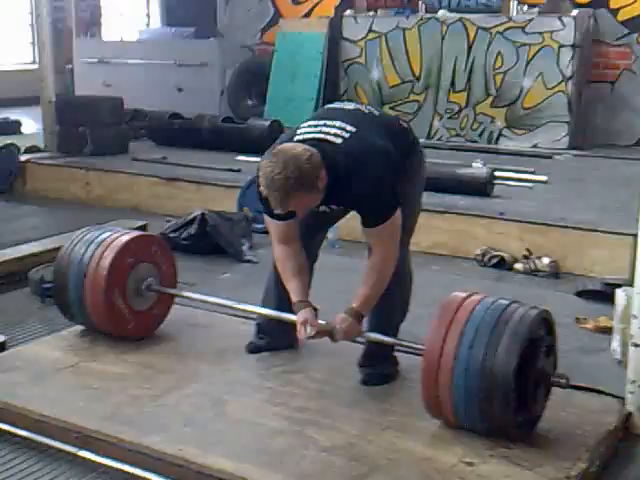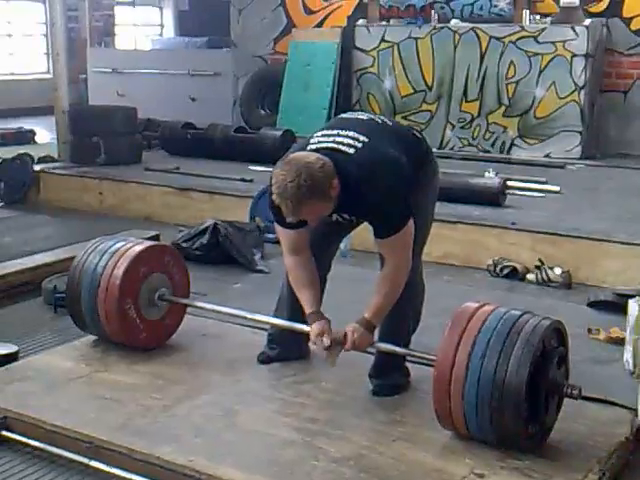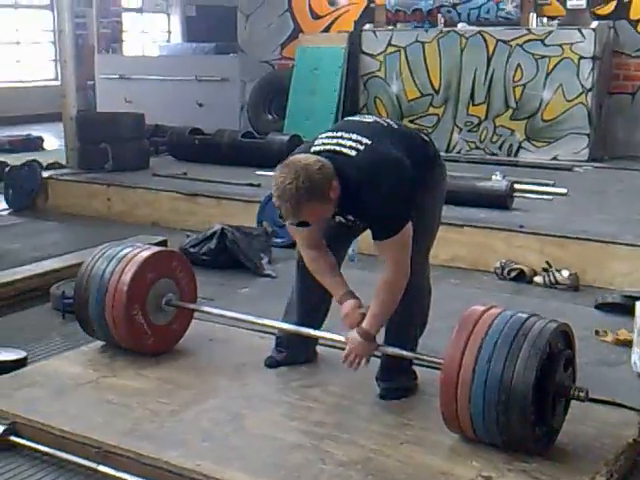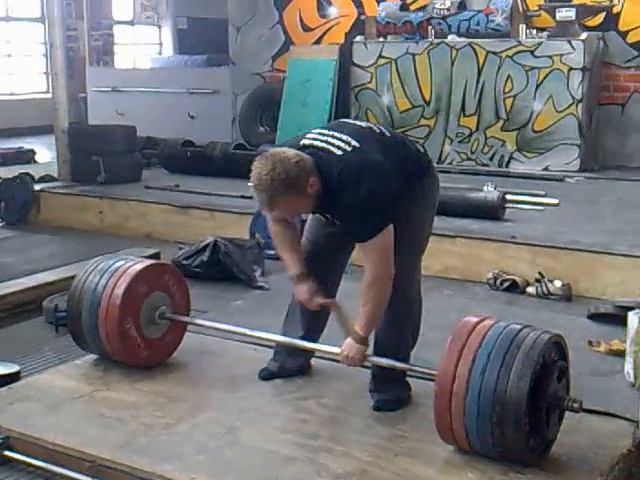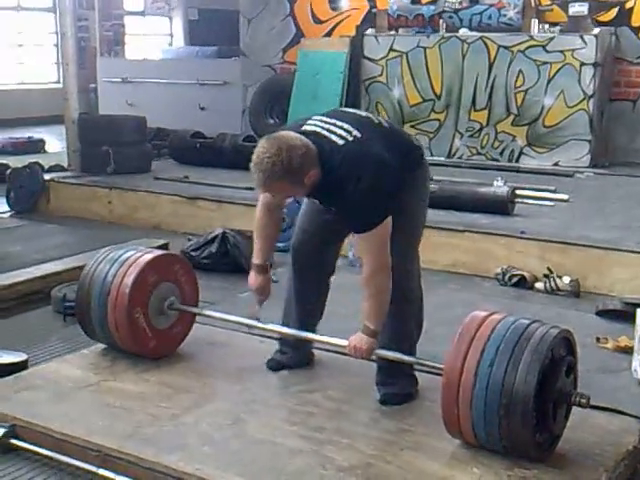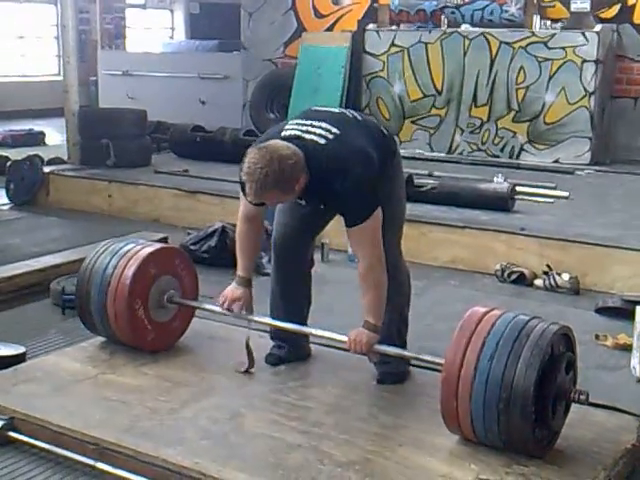
dt=0.4s
person 1, frame 1
left shoulder: (368, 178)
right shoulder: (275, 176)
left elbow: (384, 254)
right elbow: (285, 245)
left wrist: (355, 313)
right wrist: (300, 306)
left hip: (399, 159)
right hip: (332, 152)
left knee: (395, 256)
right knee: (297, 240)
left ankle: (380, 354)
right ankle: (275, 330)
person 1, frame 2
left shoulder: (380, 187)
right shoulder: (287, 185)
left elbow: (397, 264)
right elbow: (295, 254)
left wrist: (367, 324)
right wrist: (314, 316)
left hip: (413, 169)
left knee: (408, 266)
right knee: (309, 249)
left ankle: (391, 365)
right ankle: (287, 341)
person 1, frame 3
left shoulder: (379, 189)
right shoulder: (295, 186)
left elbow: (395, 270)
right elbow: (312, 249)
left wrist: (367, 333)
right wrist: (345, 297)
left hip: (419, 174)
left knee: (410, 269)
right knee: (310, 259)
left ankle: (397, 367)
right ankle: (295, 345)
person 1, frame 4
left shoulder: (359, 190)
right shoulder: (281, 173)
left elbow: (379, 273)
right elbow: (280, 223)
left wrist: (360, 337)
right wrist: (300, 277)
left hip: (411, 184)
left knee: (399, 278)
right knee: (313, 262)
left ankle: (390, 378)
right ankle: (292, 355)
person 1, frame 5
left shoulder: (361, 181)
right shoulder: (278, 159)
left elbow: (376, 265)
right elbow: (268, 206)
left wrist: (370, 332)
right wrist: (260, 266)
left hip: (401, 176)
right hip: (334, 173)
left knee: (400, 268)
right knee: (305, 252)
left ankle: (397, 373)
right ankle: (296, 347)
person 1, frame 6
left shoulder: (350, 178)
right shoulder: (258, 167)
left elbow: (369, 258)
right elbow: (249, 218)
left wrist: (371, 326)
right wrist: (242, 281)
left hip: (378, 164)
right hip: (311, 165)
left knee: (386, 256)
right knee: (285, 245)
right ankle: (289, 340)
